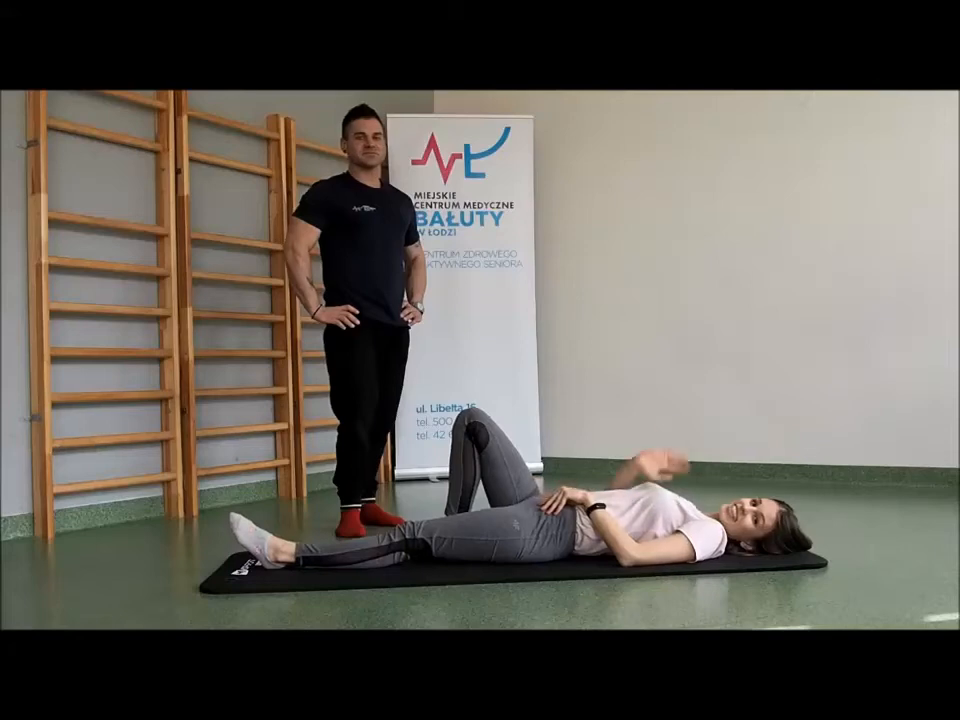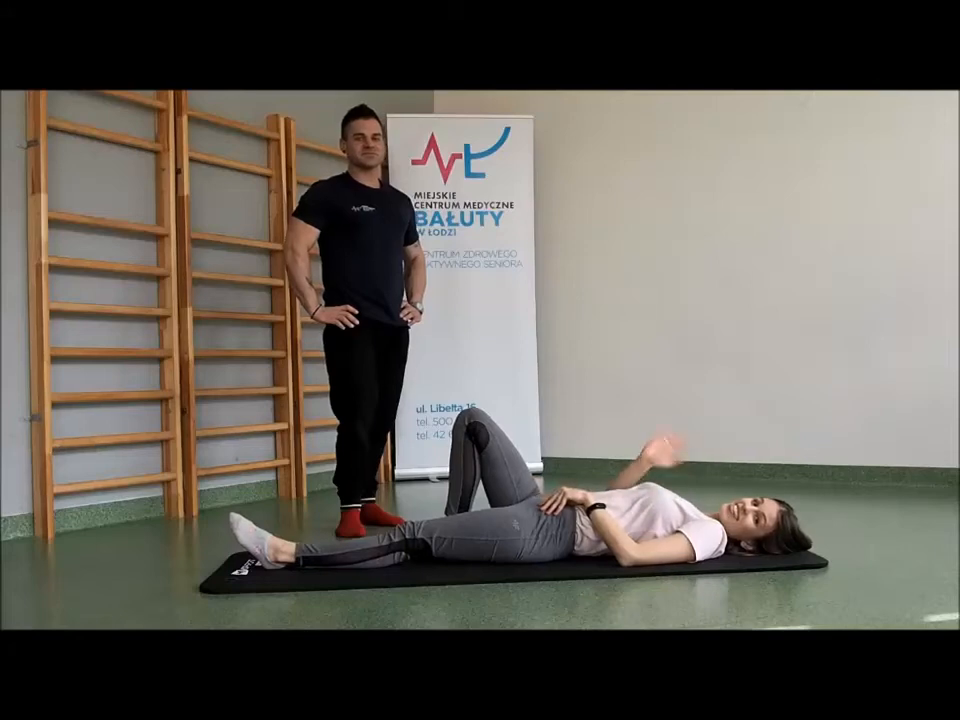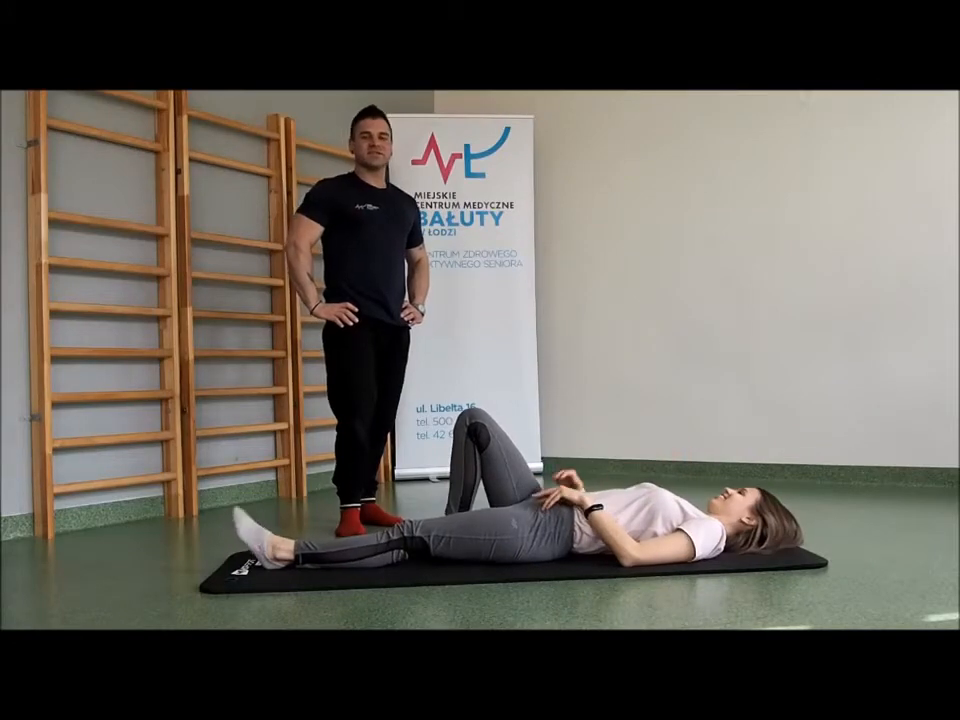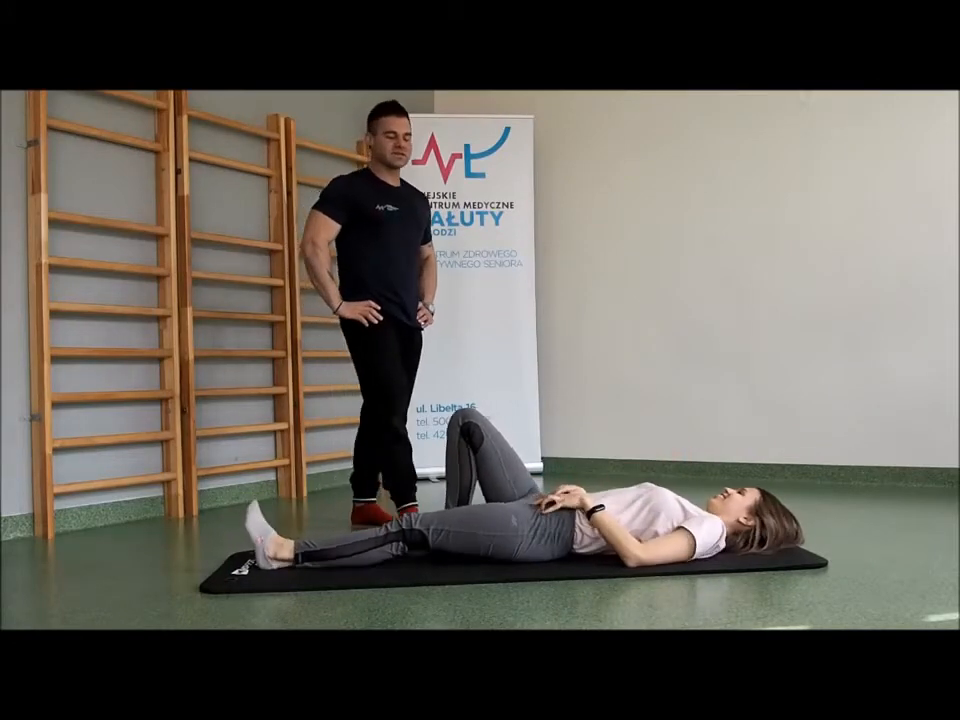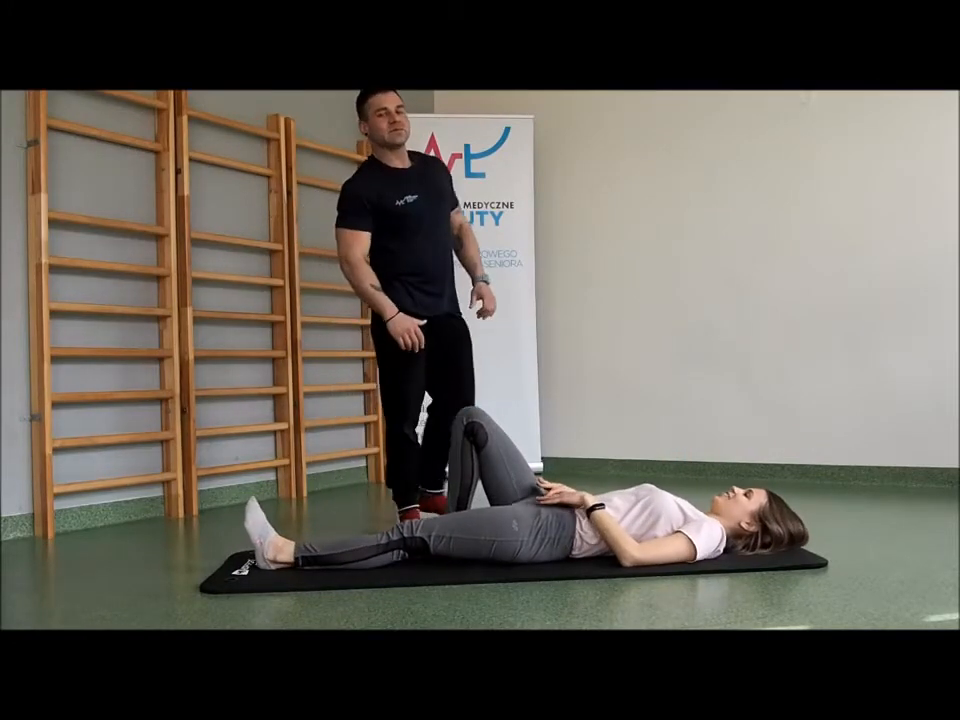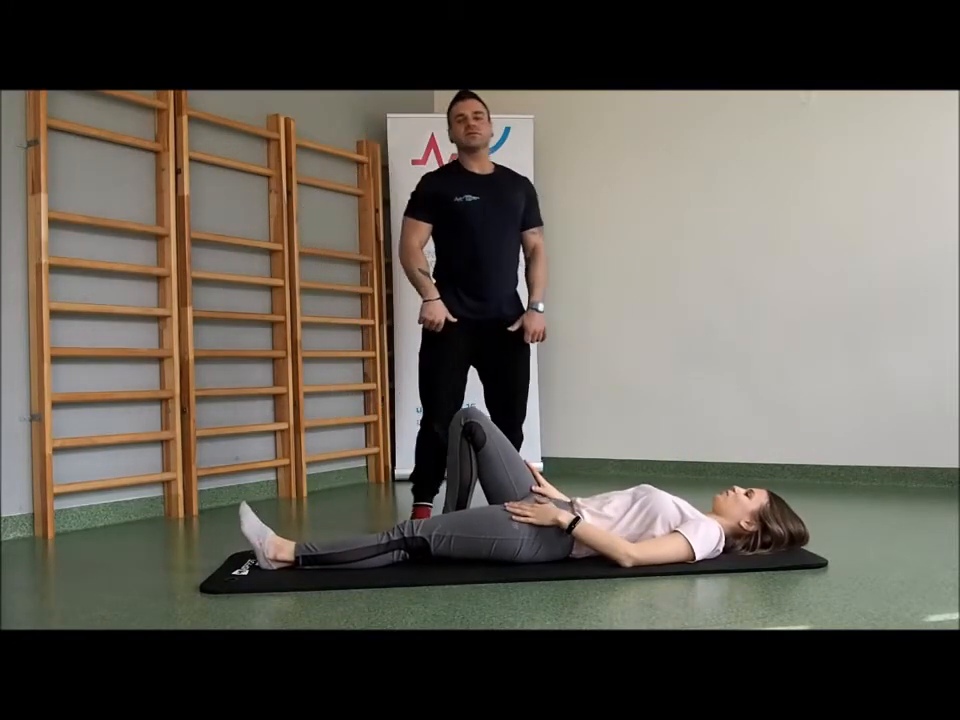
dt=0.7s
person 1, frame 1
left shoulder: (710, 539)
right shoulder: (696, 516)
left elbow: (632, 555)
left wrist: (585, 499)
right wrist: (639, 469)
left hip: (545, 536)
right hip: (541, 507)
left knee: (410, 537)
right knee: (472, 422)
left ankle: (289, 553)
right ankle: (452, 535)
person 1, frame 2
left shoulder: (710, 538)
right shoulder: (698, 516)
left elbow: (631, 554)
left wrist: (585, 500)
right wrist: (644, 462)
left hip: (547, 535)
right hip: (543, 508)
left knee: (409, 537)
right knee: (472, 422)
left ankle: (288, 554)
right ankle: (453, 535)
person 1, frame 3
left shoulder: (709, 536)
right shoulder: (691, 514)
left elbow: (633, 555)
left wrist: (586, 502)
right wrist: (579, 485)
left hip: (546, 535)
right hip: (545, 507)
left knee: (411, 535)
right knee: (474, 421)
left ankle: (288, 551)
right ankle: (452, 535)
person 1, frame 4
left shoulder: (709, 532)
right shoulder: (693, 517)
left elbow: (637, 555)
left wrist: (588, 503)
right wrist: (577, 496)
left hip: (546, 534)
right hip: (544, 507)
left knee: (409, 527)
right knee: (467, 423)
left ankle: (288, 553)
right ankle: (453, 535)
person 1, frame 5
left shoulder: (709, 537)
right shoulder: (693, 517)
left elbow: (632, 555)
left wrist: (588, 501)
right wrist: (571, 493)
left hip: (547, 535)
right hip: (547, 509)
left knee: (410, 537)
right knee: (471, 421)
left ankle: (287, 554)
right ankle: (451, 530)
person 1, frame 6
left shoulder: (708, 537)
right shoulder: (693, 518)
left elbow: (630, 554)
left wrist: (564, 518)
right wrist: (556, 494)
left hip: (549, 538)
right hip: (555, 512)
left knee: (410, 538)
right knee: (469, 421)
left ankle: (290, 554)
right ankle: (450, 534)
person 2, frame 1
left shoulder: (400, 201)
right shoulder: (328, 194)
left elbow: (415, 258)
right elbow: (295, 251)
left wrist: (417, 303)
right wrist: (316, 308)
left hip: (395, 328)
right hip: (352, 327)
left knee: (382, 418)
right knee: (358, 416)
left ankle: (368, 500)
right ankle: (350, 508)
person 2, frame 2
left shoulder: (399, 202)
right shoulder: (327, 194)
left elbow: (415, 257)
right elbow: (294, 251)
left wrist: (416, 303)
right wrist: (316, 308)
left hip: (394, 327)
right hip: (351, 327)
left knee: (382, 418)
right knee: (358, 416)
left ankle: (367, 500)
right ankle: (350, 509)
person 2, frame 3
left shoulder: (405, 203)
right shoulder: (331, 192)
left elbow: (419, 259)
right elbow: (296, 247)
left wrist: (418, 304)
right wrist: (316, 304)
left hip: (395, 326)
right hip: (351, 323)
left knee: (382, 417)
right knee: (356, 414)
left ankle: (366, 500)
right ankle: (349, 510)
person 2, frame 4
left shoulder: (417, 199)
right shoulder: (348, 189)
left elbow: (427, 257)
right elbow: (313, 245)
left wrist: (427, 303)
right wrist: (339, 303)
left hip: (409, 323)
right hip: (370, 319)
left knee: (381, 414)
right knee: (390, 411)
left ankle: (364, 501)
right ankle: (407, 507)
person 2, frame 5
left shoulder: (434, 169)
right shoulder: (362, 187)
left elbow: (459, 227)
right elbow: (352, 259)
left wrist: (480, 278)
right wrist: (390, 314)
left hip: (447, 312)
right hip: (403, 318)
left knee: (457, 406)
right knee: (403, 417)
left ankle: (432, 488)
right ankle: (408, 508)
person 2, frame 6
left shoulder: (519, 186)
right shoulder: (436, 184)
left elbow: (535, 248)
right elbow: (410, 246)
left wrist: (536, 307)
right wrist: (431, 297)
left hip: (506, 319)
right hip: (451, 318)
left knee: (510, 418)
right knee: (439, 416)
right ankle: (423, 504)
